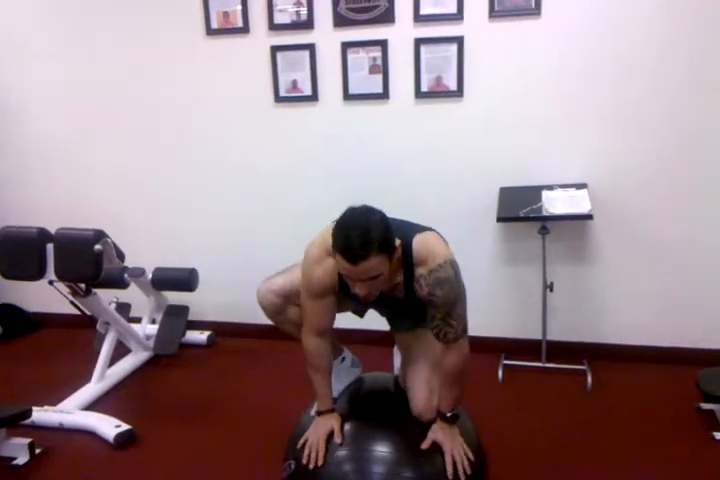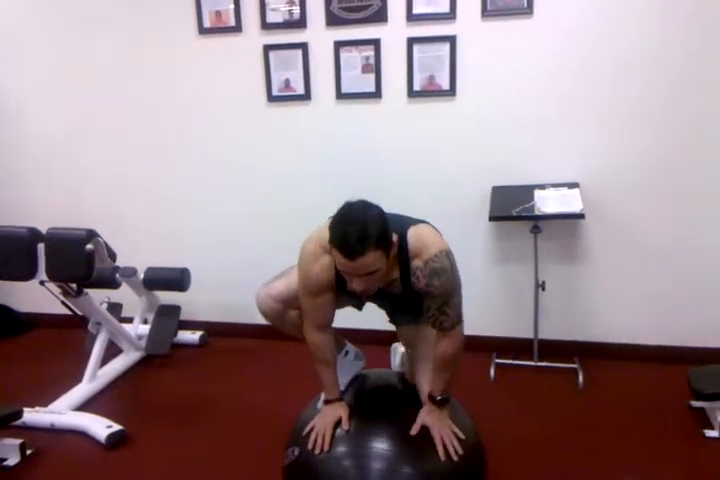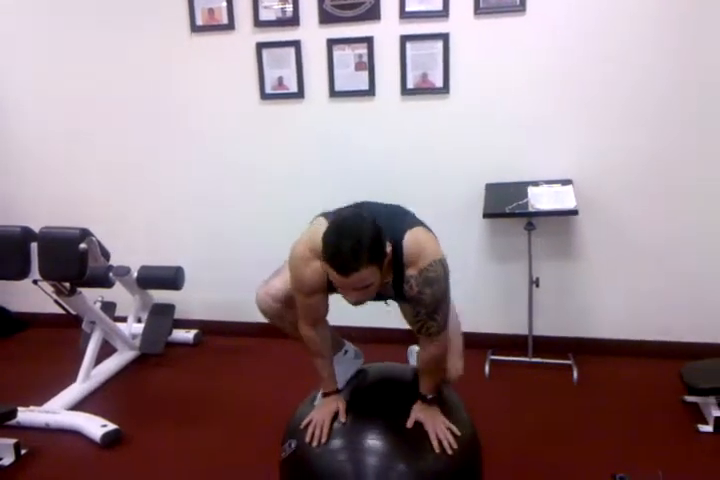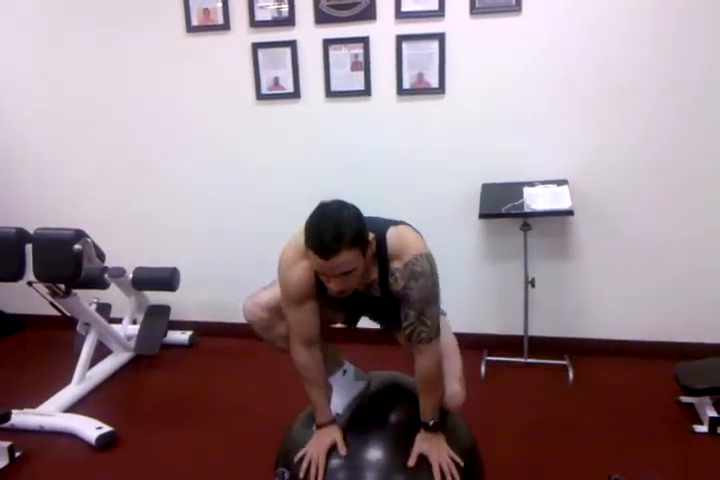
dt=0.4s
person 1, frame 1
left shoulder: (434, 265)
right shoulder: (320, 257)
left elbow: (455, 345)
right elbow: (316, 334)
left wrist: (447, 420)
right wrist: (325, 411)
left hip: (415, 305)
left knee: (426, 410)
right knee: (270, 295)
left ankle: (407, 366)
right ankle: (342, 364)
person 1, frame 2
left shoulder: (430, 258)
right shoulder: (317, 254)
left elbow: (450, 334)
right elbow: (317, 329)
left wrist: (437, 404)
right wrist: (332, 399)
left hip: (413, 299)
left knee: (430, 397)
right knee: (268, 300)
left ankle: (406, 363)
right ankle: (345, 358)
person 1, frame 3
left shoulder: (423, 262)
right shoulder: (307, 254)
left elbow: (434, 340)
right elbow: (311, 325)
left wrist: (427, 402)
right wrist: (330, 392)
left hip: (405, 272)
left knee: (451, 369)
right knee: (268, 300)
left ankle: (419, 360)
right ankle: (343, 356)
person 1, frame 4
left shoulder: (409, 260)
right shoulder: (295, 260)
left elbow: (426, 349)
right elbow: (305, 345)
left wrist: (430, 429)
right wrist: (324, 423)
left hip: (397, 301)
right hip: (344, 306)
left knee: (452, 396)
right knee: (256, 311)
right ankle: (343, 377)
